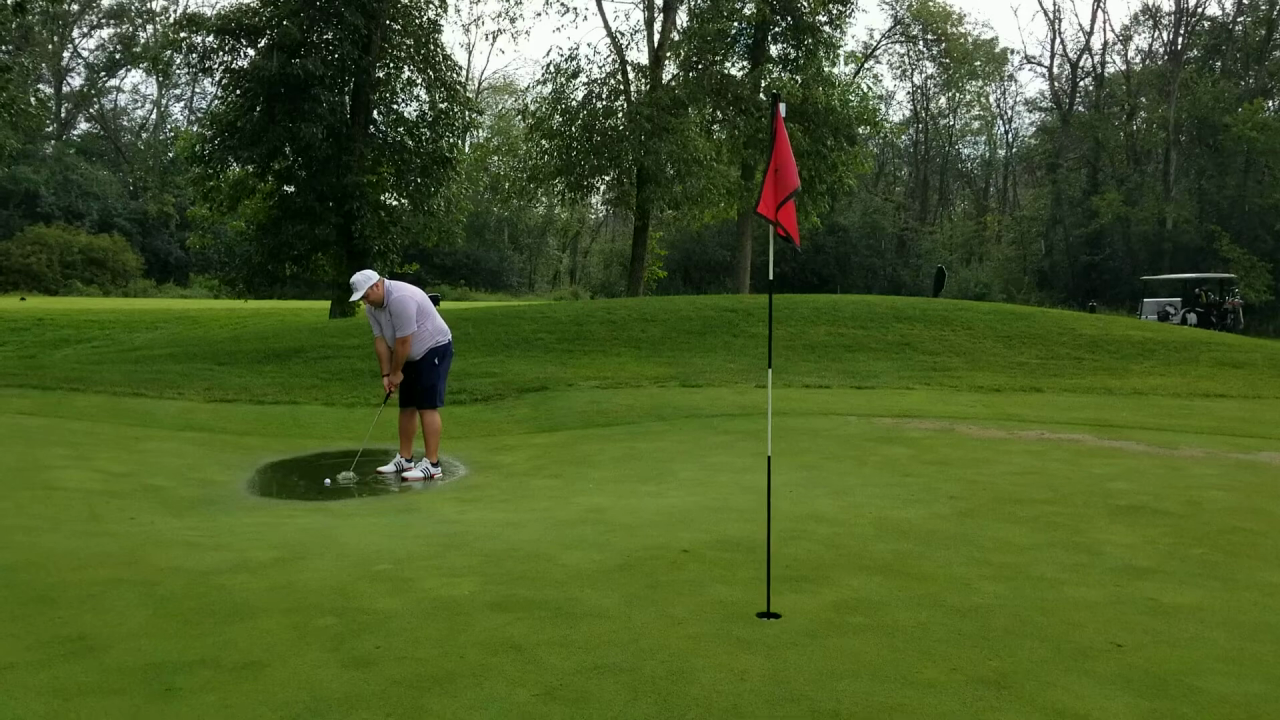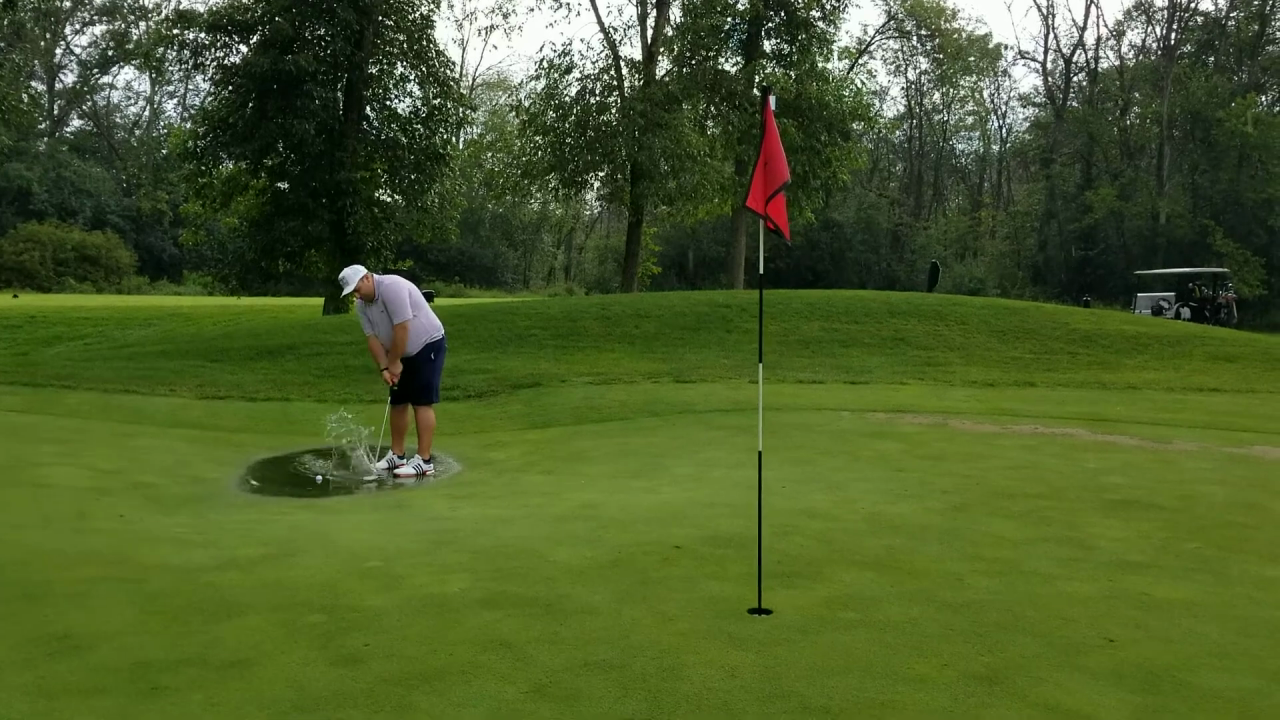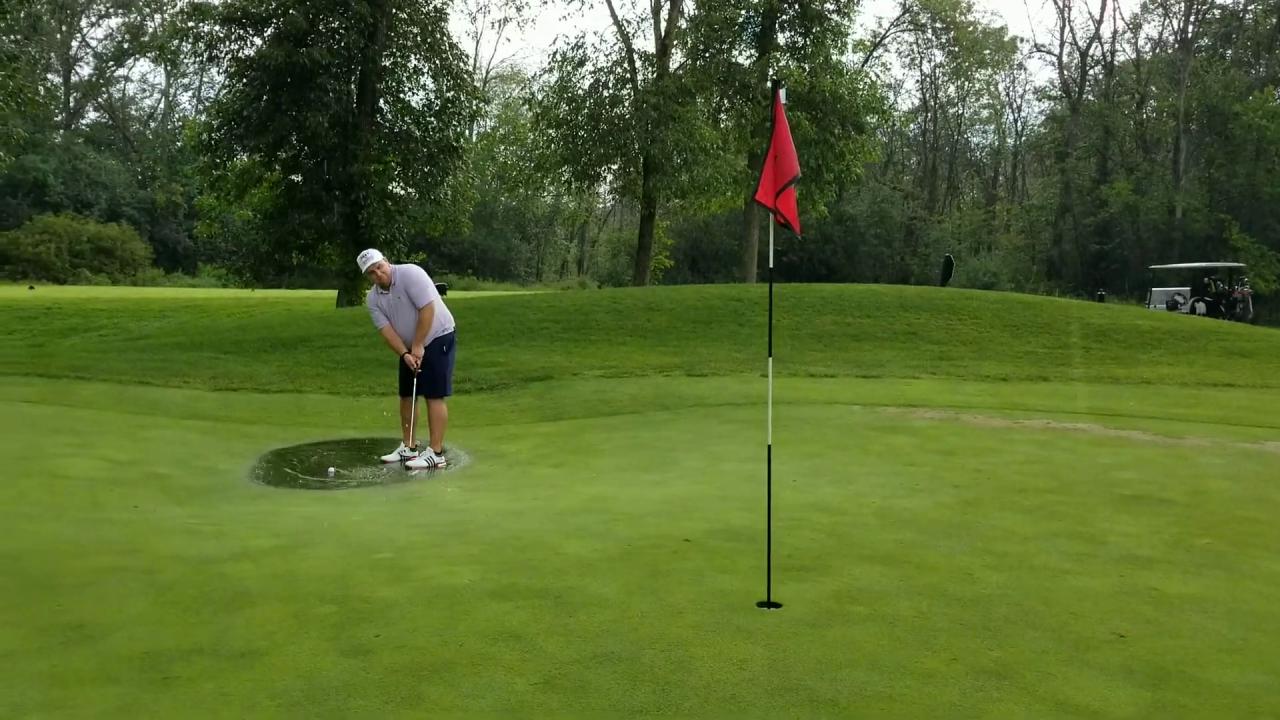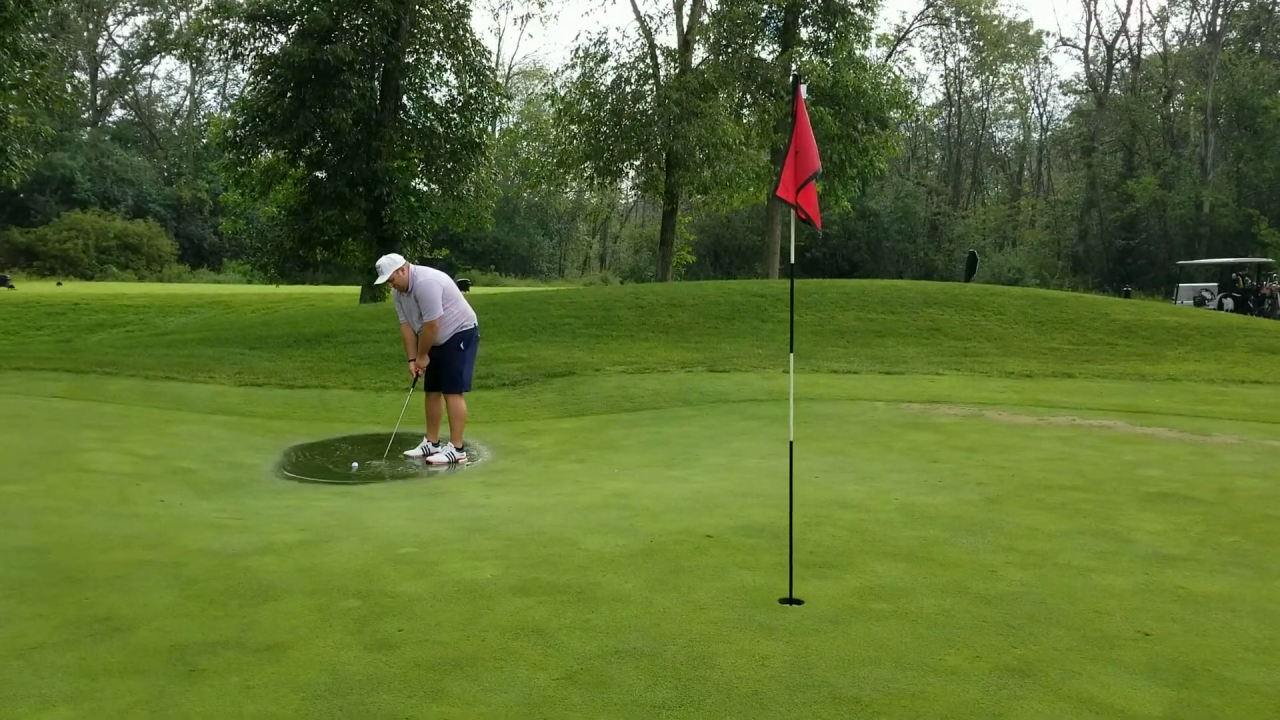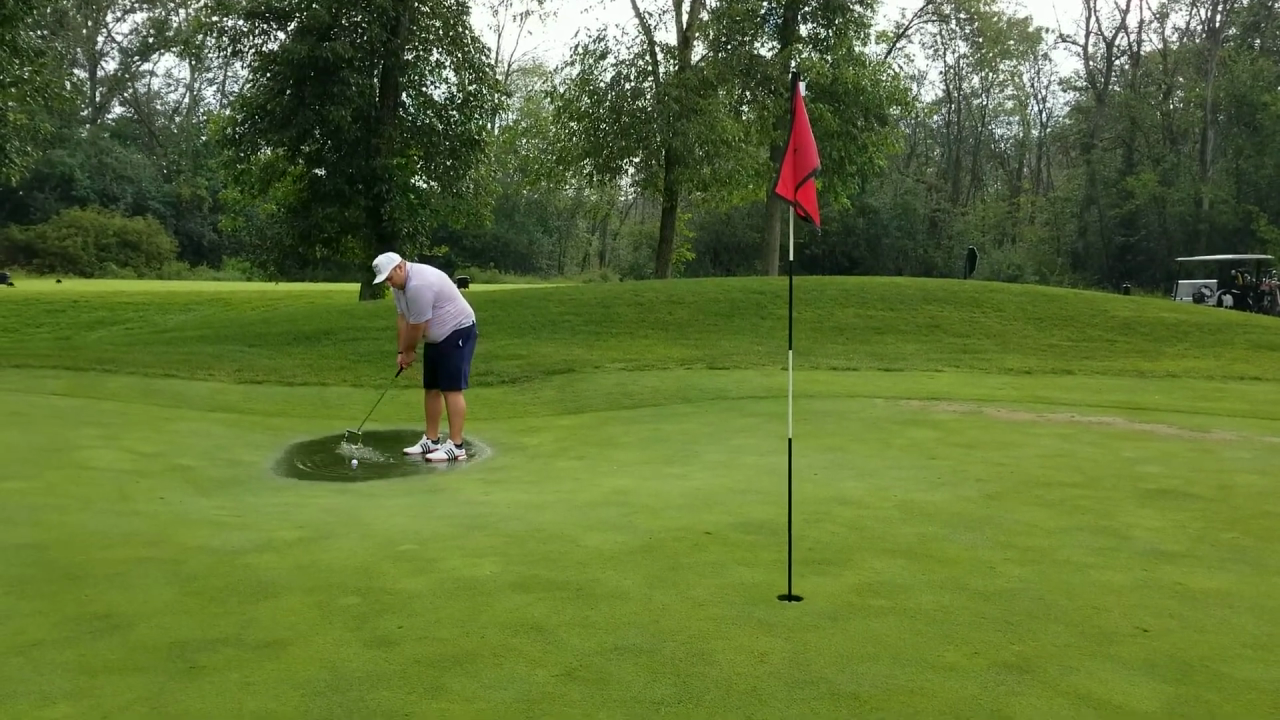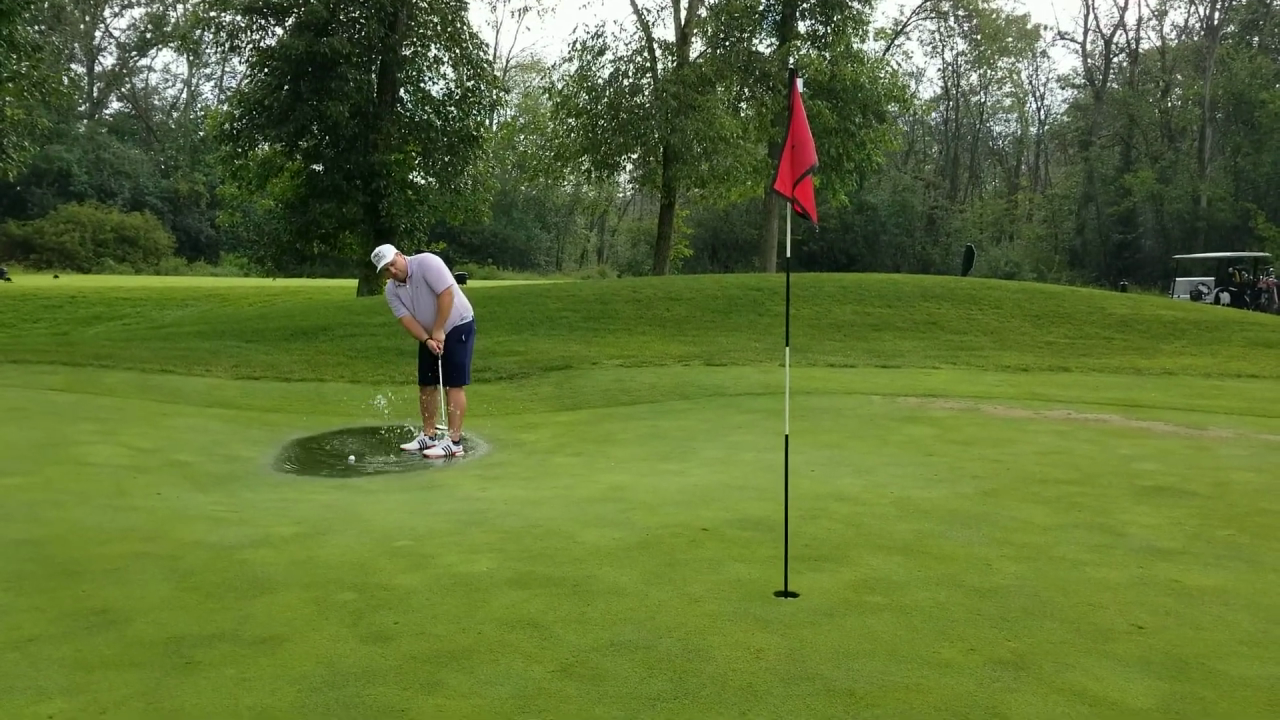
dt=0.7s
person 1, frame 1
left shoulder: (401, 298)
right shoulder: (372, 307)
left elbow: (403, 341)
right elbow: (380, 340)
left wrist: (396, 372)
right wrist: (386, 374)
left hip: (434, 350)
right hip: (411, 356)
left knee: (427, 407)
right knee: (407, 406)
left ankle: (432, 464)
right ankle: (404, 459)
person 1, frame 2
left shoulder: (391, 287)
right shoulder: (362, 305)
left elbow: (402, 327)
right elbow: (373, 338)
left wrist: (396, 362)
right wrist: (384, 368)
left hip: (427, 347)
right hip: (401, 356)
left knee: (422, 404)
right knee: (397, 403)
left ankle: (424, 461)
right ankle: (397, 456)
person 1, frame 3
left shoulder: (410, 274)
right shoulder: (372, 298)
left elbow: (427, 309)
right elbow: (386, 329)
left wrist: (419, 346)
right wrist: (405, 353)
left hip: (438, 339)
right hip: (409, 347)
left knee: (434, 396)
right knee: (406, 396)
left ankle: (436, 453)
right ankle: (409, 448)
person 1, frame 4
left shoulder: (426, 283)
right shoulder: (399, 292)
left elbow: (431, 325)
right elbow: (407, 325)
left wrist: (422, 356)
right wrist: (412, 359)
left hip: (460, 335)
right hip: (437, 341)
left knee: (453, 392)
right knee: (432, 391)
left ankle: (457, 449)
right ankle: (431, 443)
person 1, frame 5
left shoulder: (419, 284)
right shoulder: (401, 285)
left elbow: (417, 327)
right elbow: (402, 318)
left wrist: (408, 352)
right wrist: (401, 351)
left hip: (458, 332)
right hip: (436, 338)
left knee: (451, 389)
right knee: (431, 388)
left ankle: (456, 446)
right ankle: (431, 440)
person 1, frame 6
left shoulder: (426, 263)
right shoulder: (391, 290)
left elbow: (446, 294)
right elbow: (406, 318)
left wrist: (438, 331)
right wrist: (427, 339)
left hip: (457, 327)
right hip: (430, 336)
left knee: (453, 385)
right knee: (426, 385)
left ankle: (454, 442)
right ankle: (428, 436)
